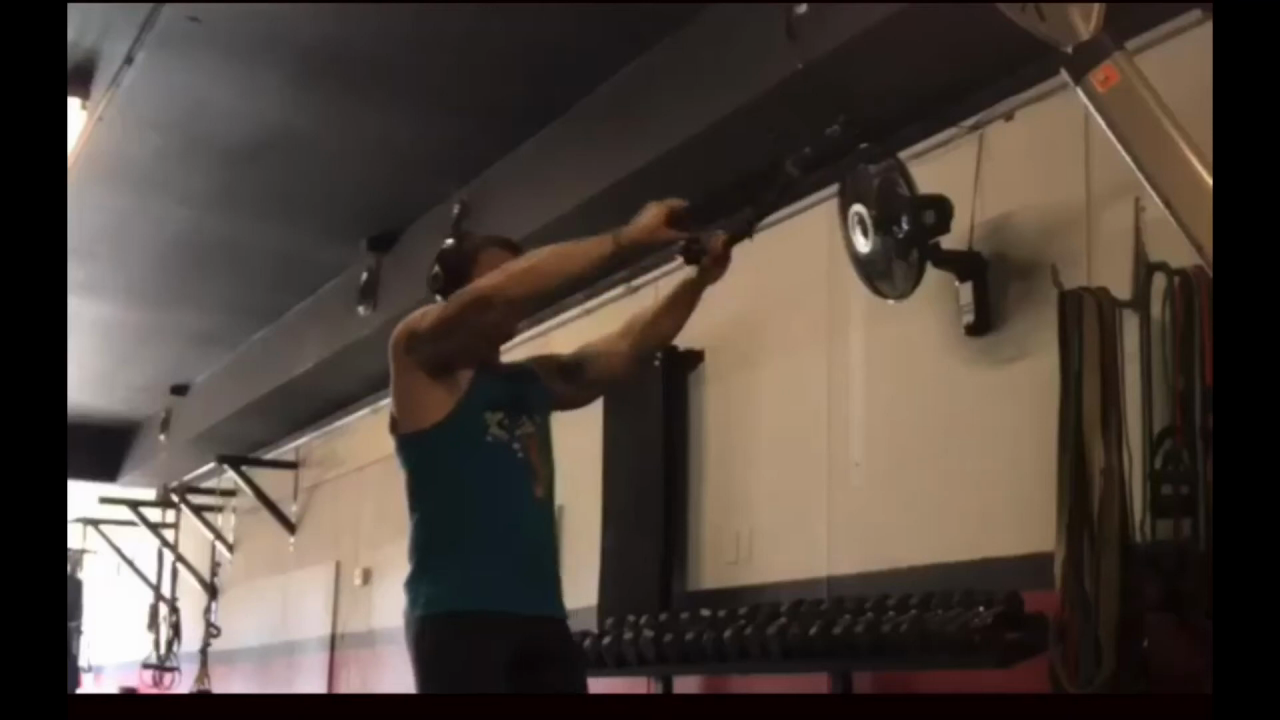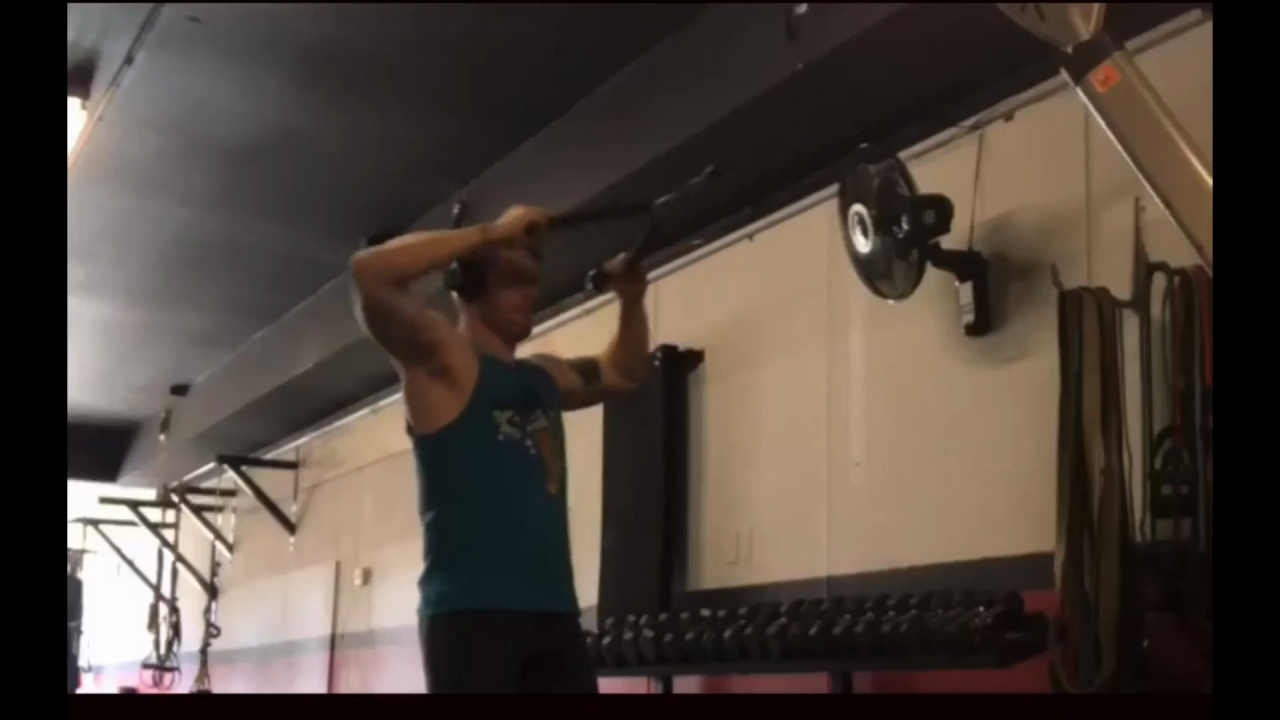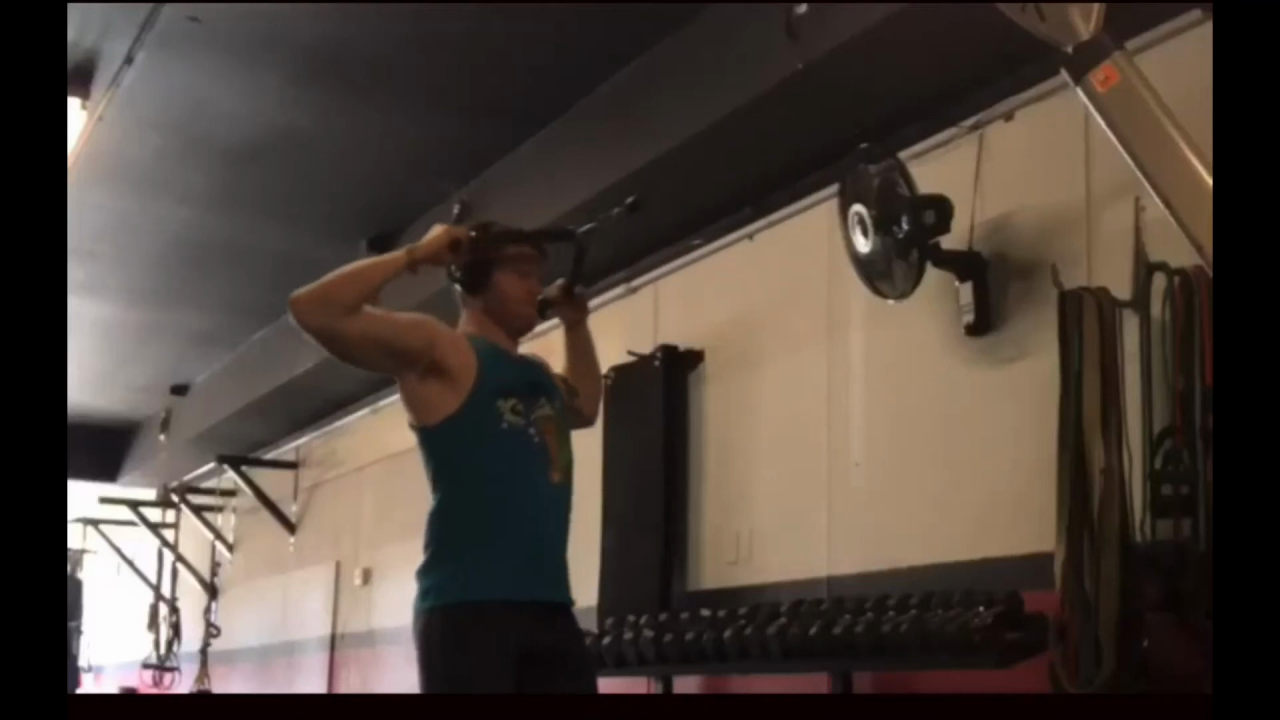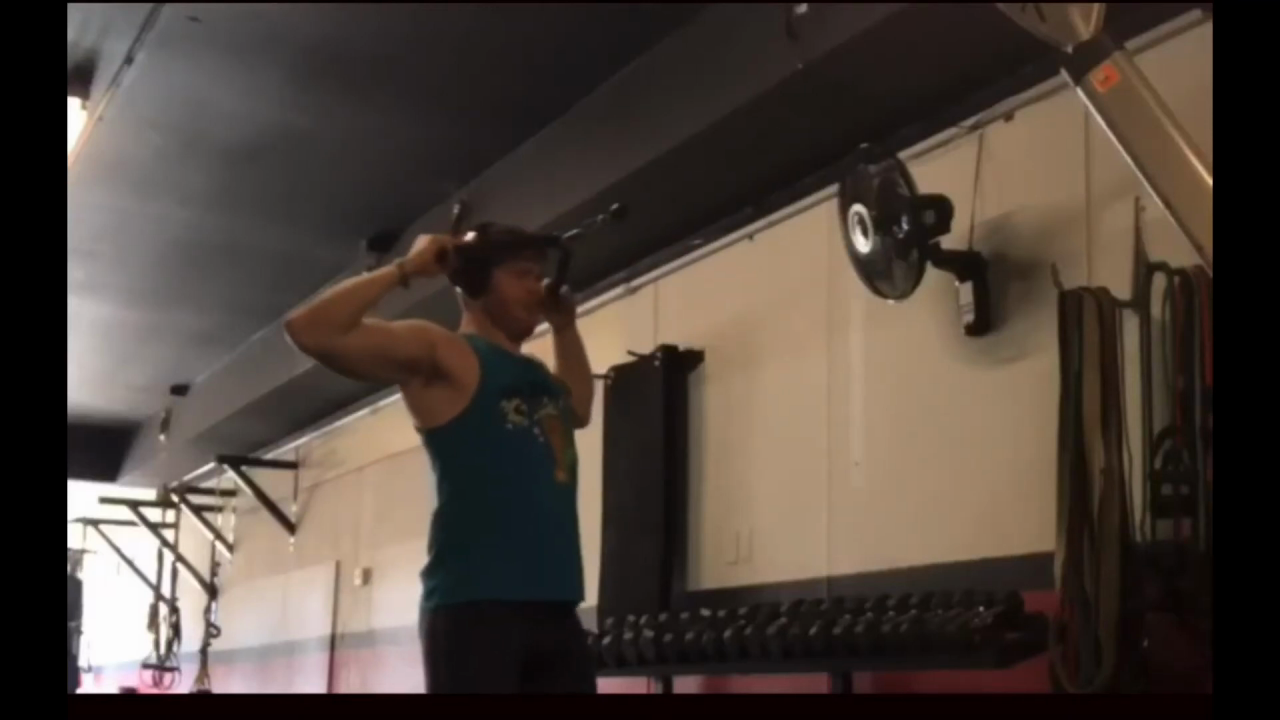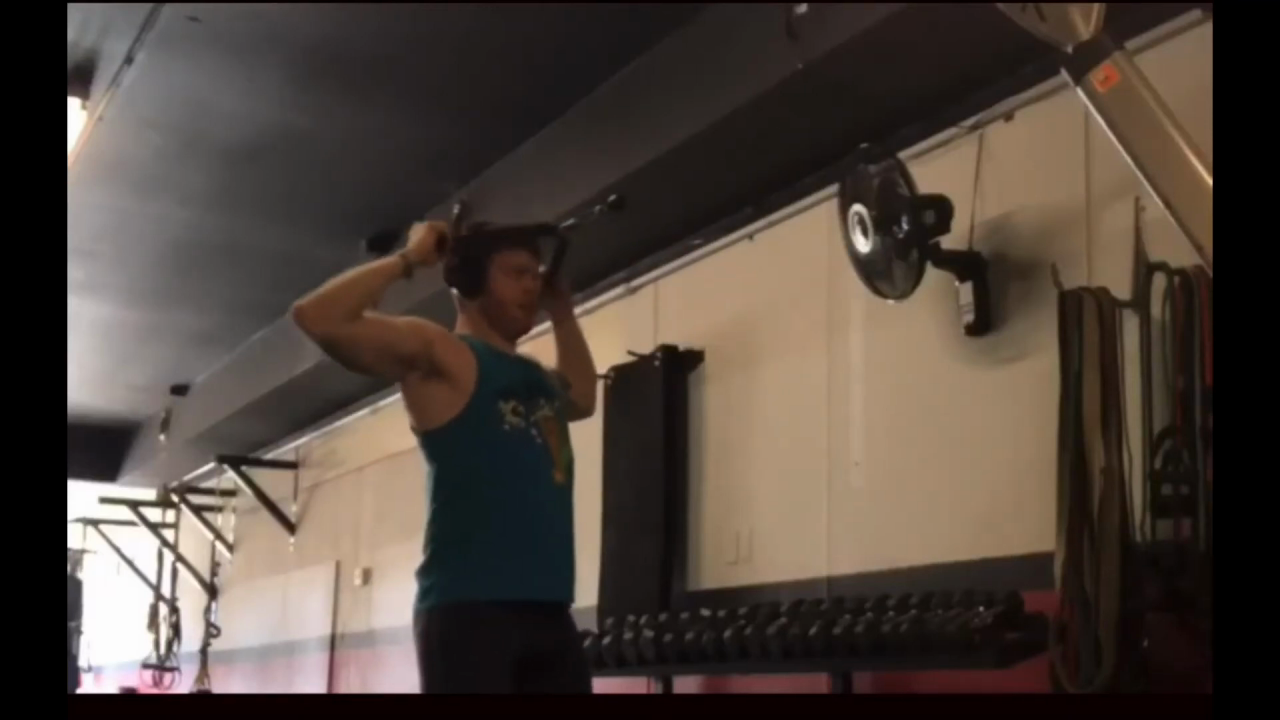
dt=0.4s
person 1, frame 1
left shoulder: (533, 381)
right shoulder: (427, 361)
left elbow: (631, 346)
right elbow: (492, 294)
left wrist: (699, 279)
right wrist: (624, 238)
left hip: (539, 613)
right hip: (458, 613)
person 1, frame 2
left shoulder: (543, 375)
right shoulder: (441, 358)
left elbow: (625, 371)
right elbow: (370, 272)
left wrist: (631, 298)
right wrist: (491, 234)
left hip: (551, 611)
right hip: (472, 610)
person 1, frame 3
left shoulder: (536, 374)
right shoulder: (438, 350)
left elbow: (585, 406)
right elbow: (313, 309)
left wrist: (576, 323)
right wrist: (417, 254)
left hip: (548, 608)
right hip: (469, 605)
person 1, frame 4
left shoulder: (535, 375)
right shoulder: (440, 354)
left elbow: (579, 408)
right elbow: (310, 329)
left wrist: (564, 324)
right wrist: (407, 268)
left hip: (553, 608)
right hip: (474, 606)
person 1, frame 5
left shoulder: (534, 376)
right shoulder: (436, 355)
left elbow: (583, 394)
right elbow: (317, 317)
left wrist: (560, 310)
right wrist: (410, 259)
left hip: (546, 609)
right hip: (468, 606)
